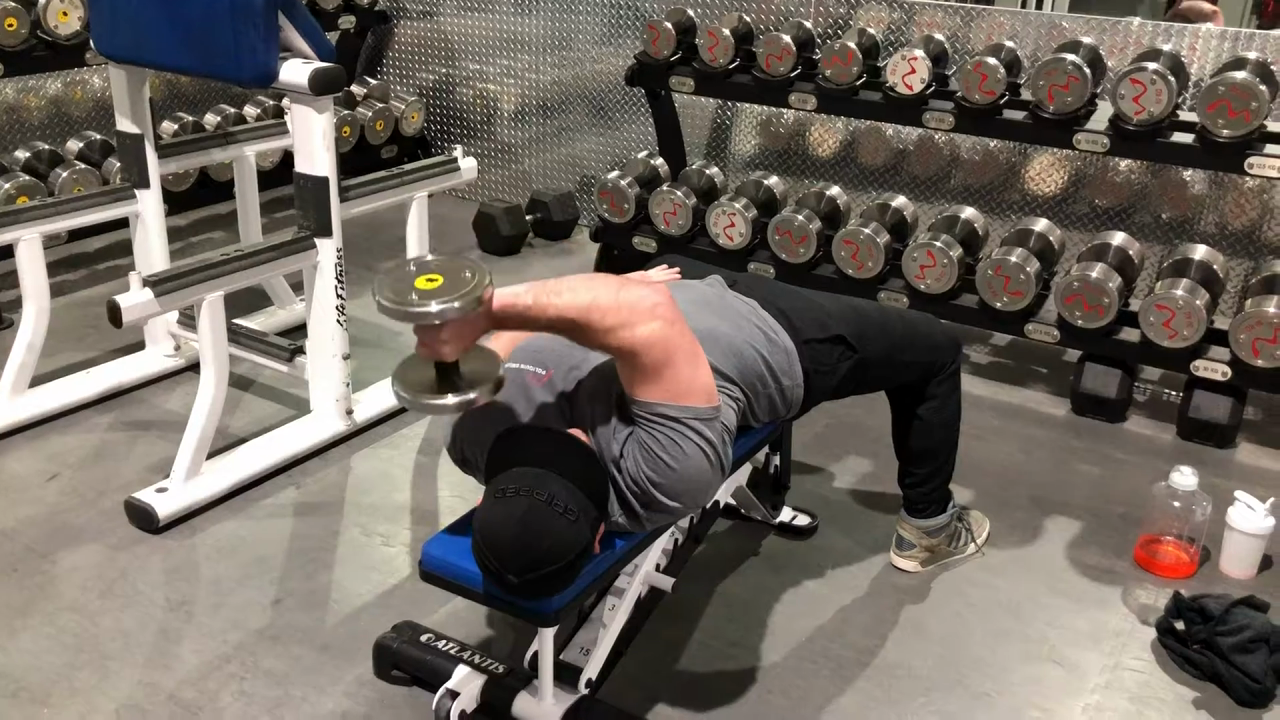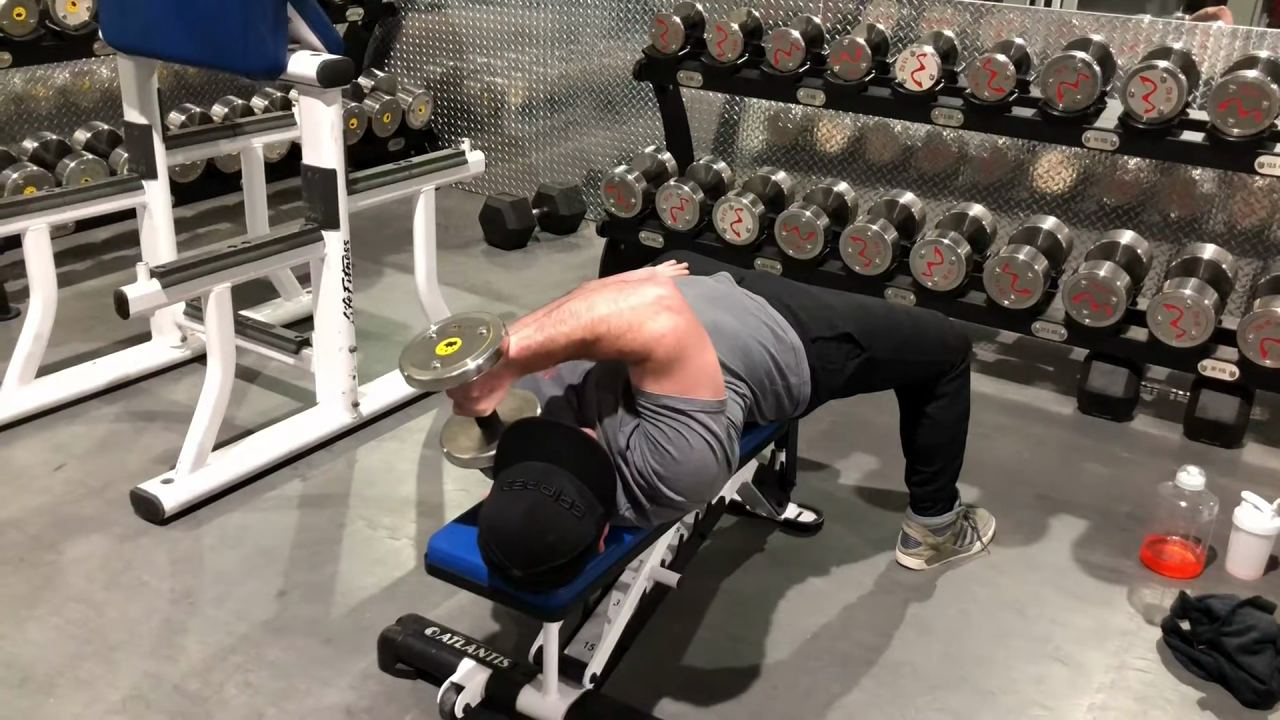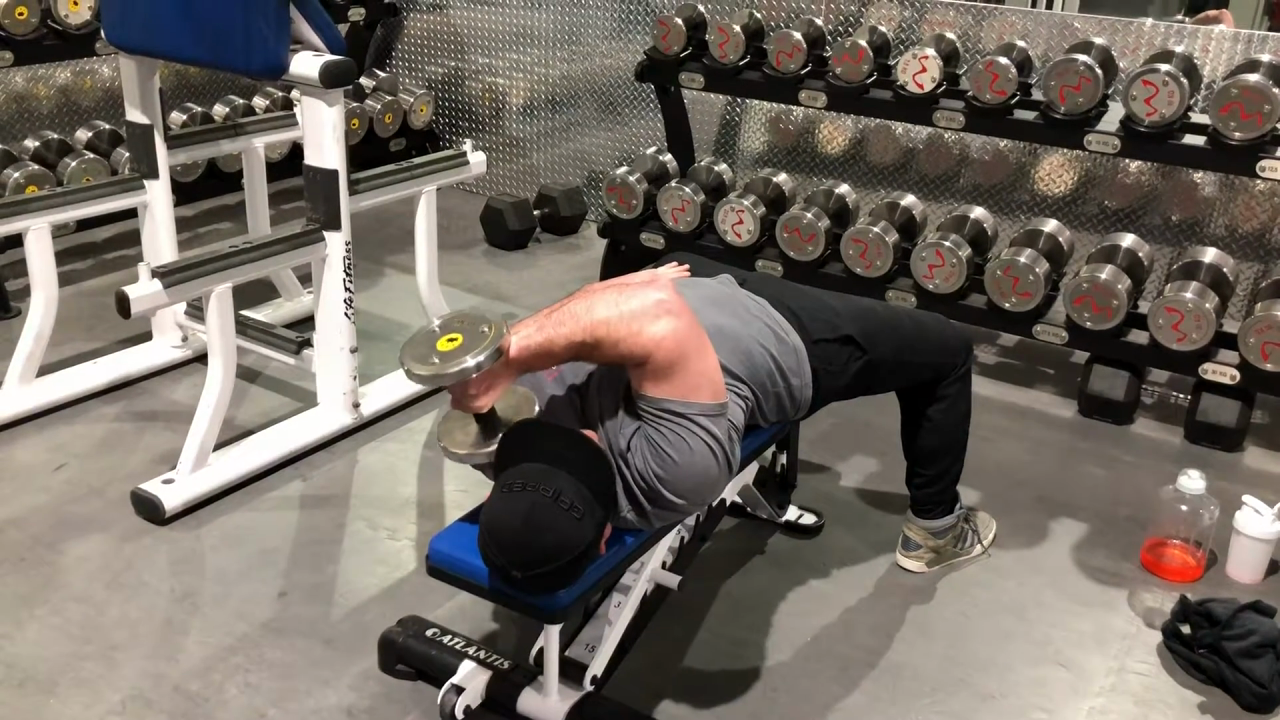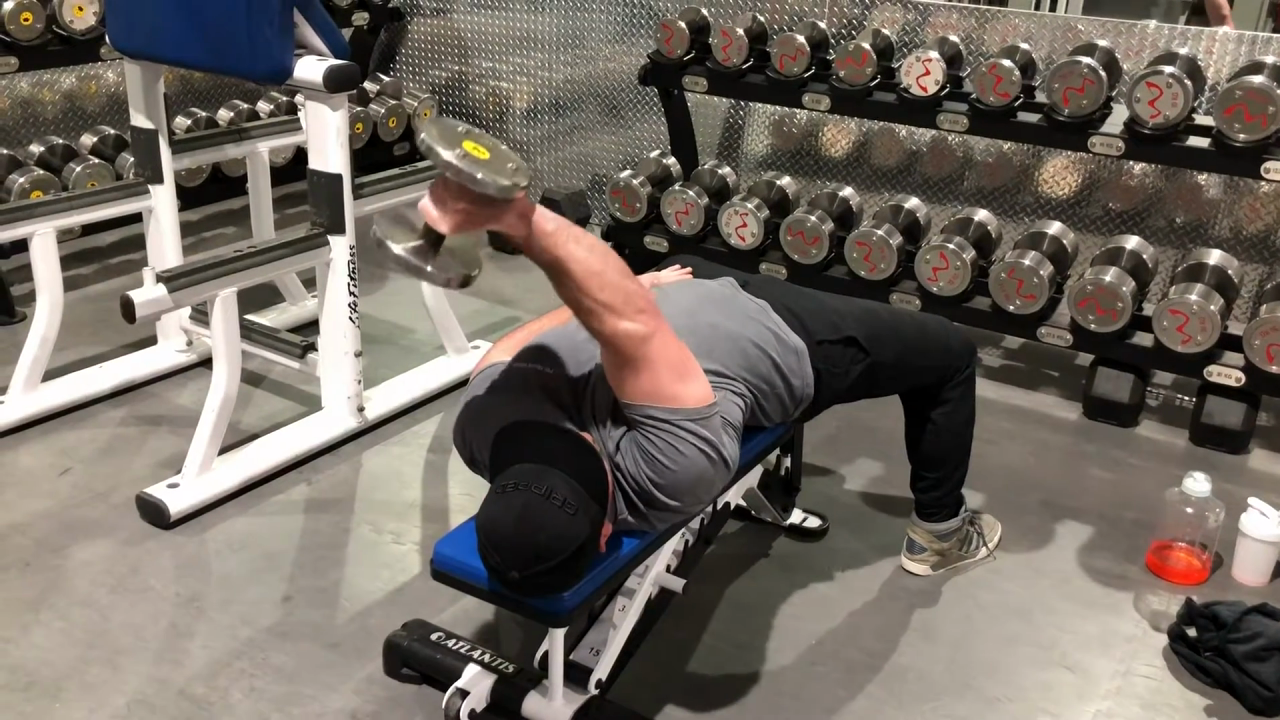
dt=1s
person 1, frame 1
left shoulder: (470, 428)
right shoulder: (665, 476)
left elbow: (496, 343)
right elbow: (647, 314)
left wrist: (622, 283)
right wrist: (484, 311)
right knee: (935, 347)
right ankle: (928, 527)
person 1, frame 2
right shoulder: (675, 469)
right elbow: (659, 312)
left wrist: (626, 280)
right wrist: (508, 363)
right knee: (945, 346)
right ankle: (934, 525)
person 1, frame 3
right shoulder: (675, 472)
left elbow: (525, 340)
right elbow: (660, 317)
left wrist: (621, 285)
right wrist: (503, 360)
right knee: (948, 350)
right ankle: (933, 530)
person 1, frame 4
left shoulder: (477, 424)
right shoulder: (669, 472)
left elbow: (503, 350)
right elbow: (630, 323)
left wrist: (627, 287)
right wrist: (509, 214)
right knee: (949, 353)
right ankle: (938, 533)
